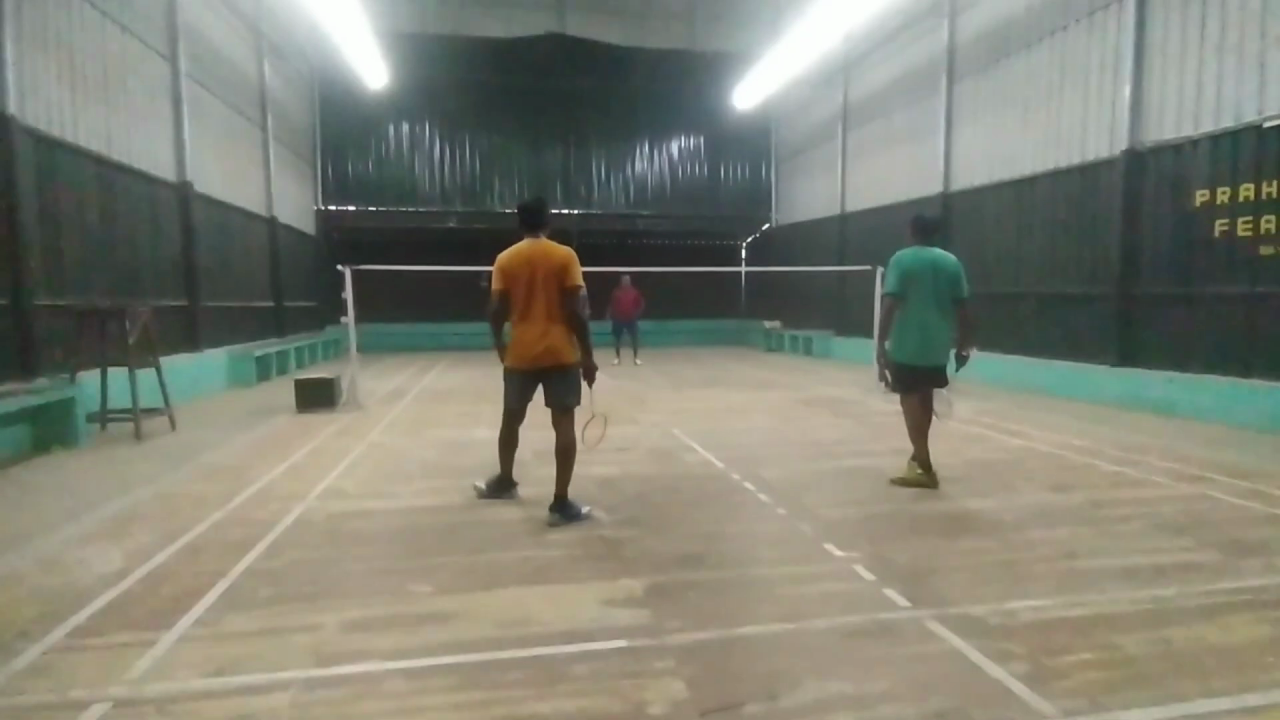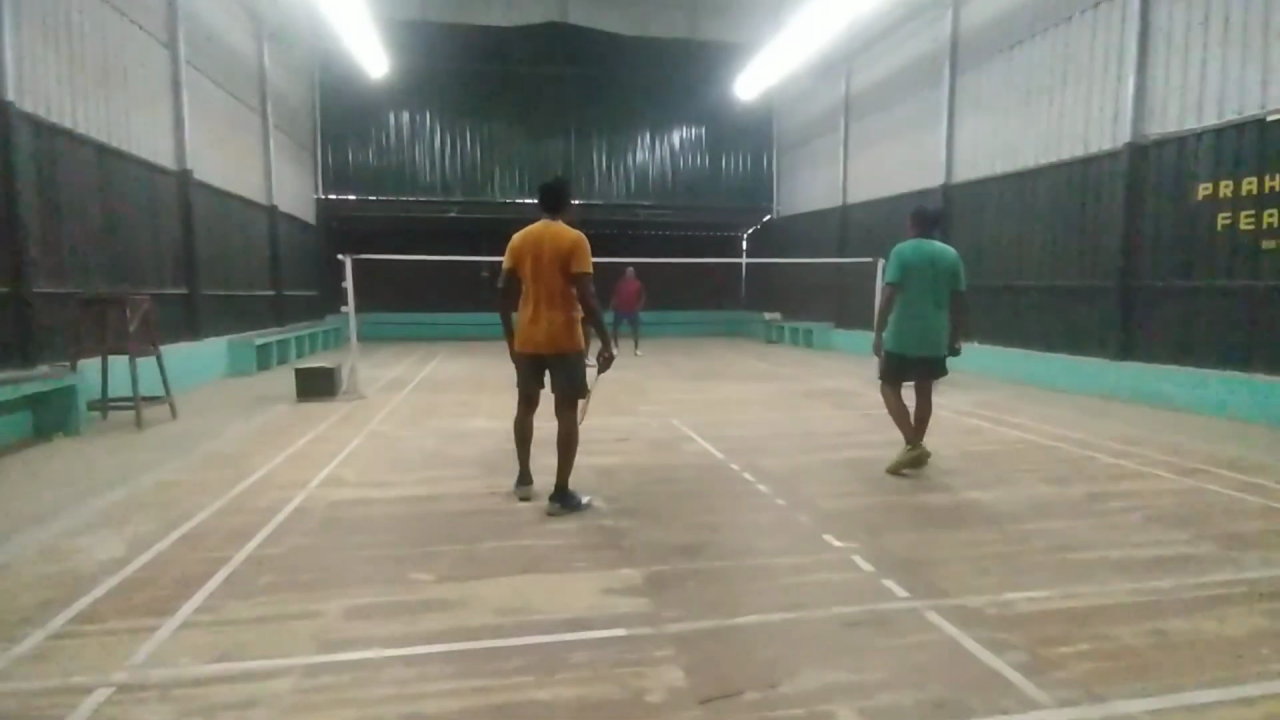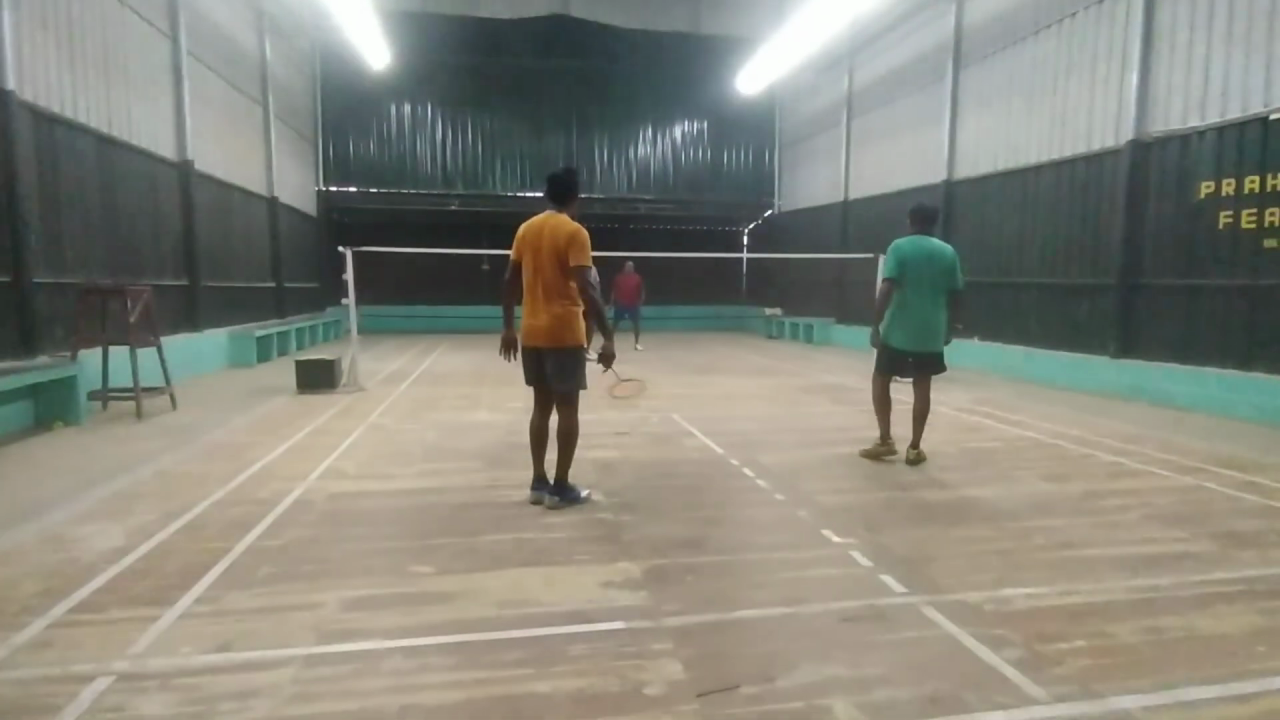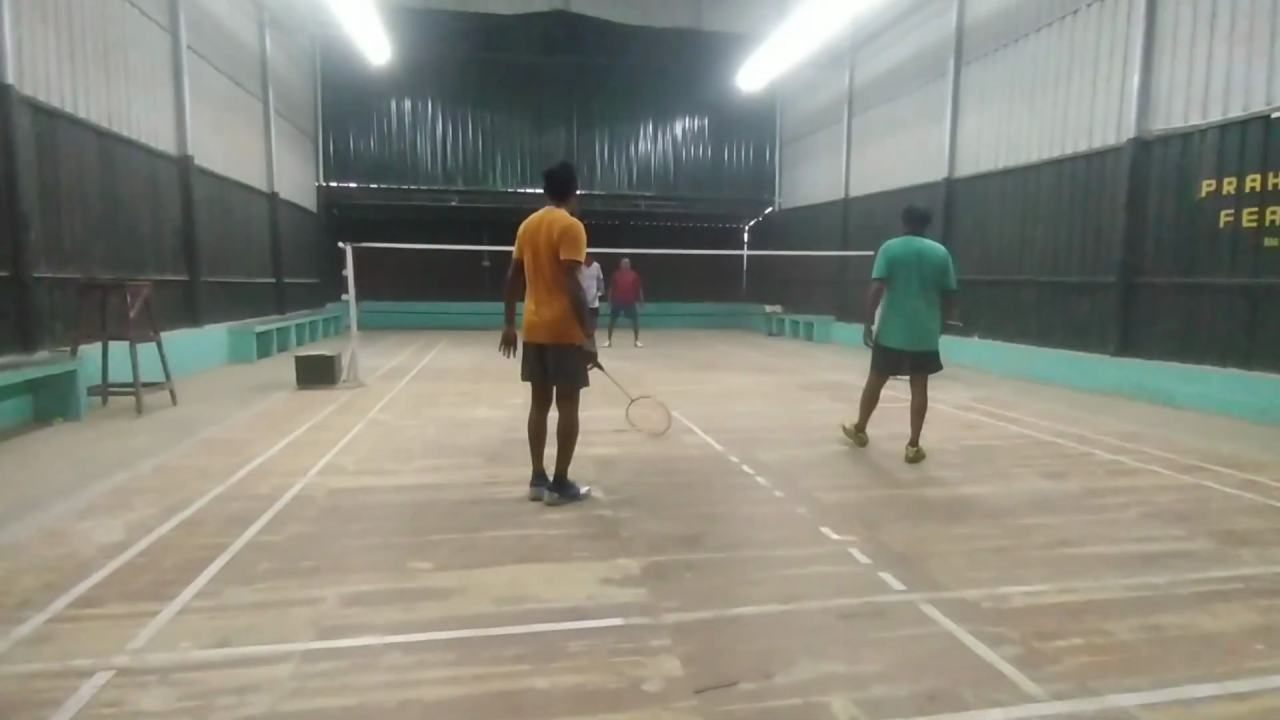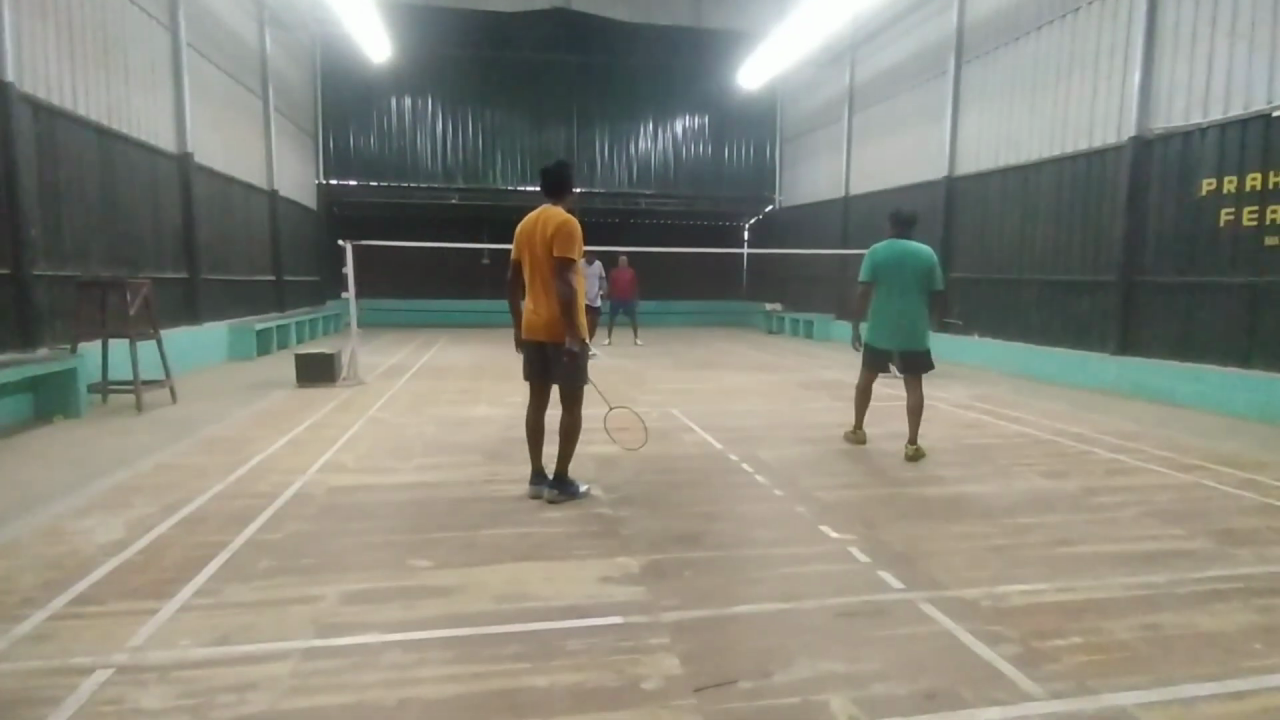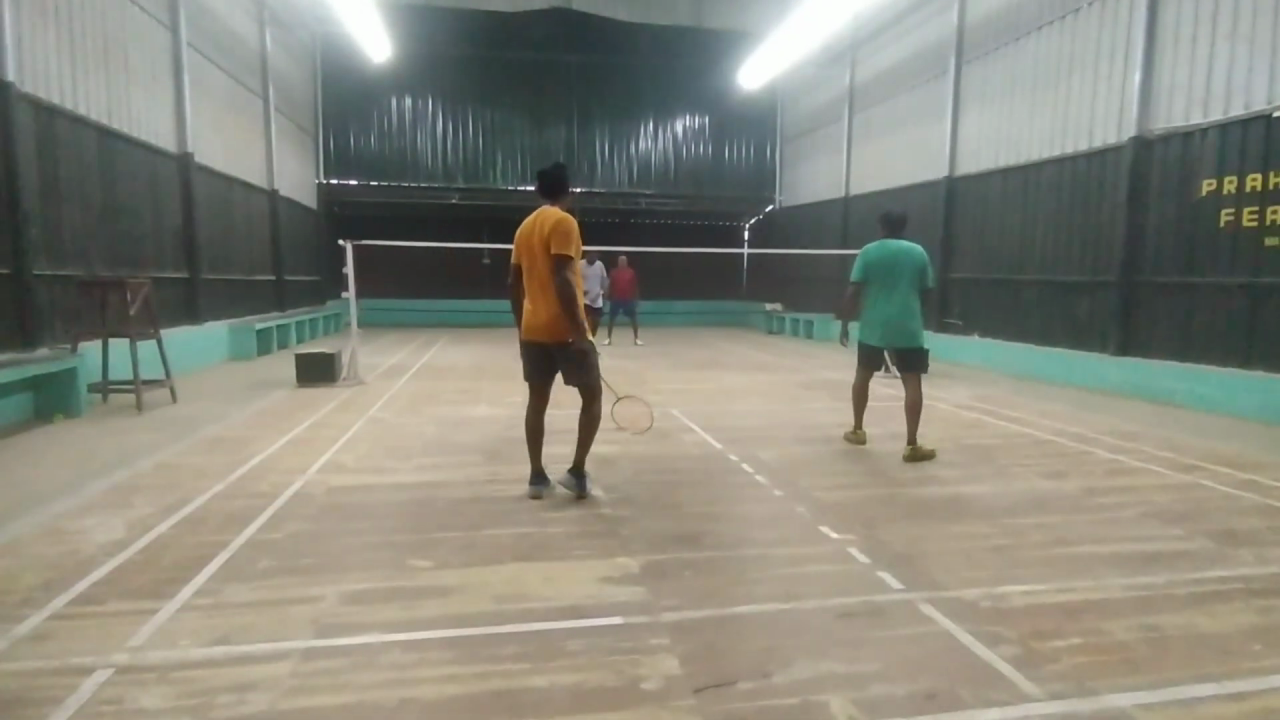
dt=0.2s
person 1, frame 1
left shoulder: (505, 260)
right shoulder: (565, 256)
left elbow: (497, 311)
right elbow: (577, 311)
left wrist: (500, 344)
right wrist: (587, 355)
left hip: (521, 354)
right hip: (560, 354)
left knee: (511, 419)
right knee: (564, 425)
left ankle: (504, 481)
right ankle: (560, 503)
person 1, frame 2
left shoulder: (519, 240)
right shoulder: (575, 240)
left elbow: (504, 292)
right elbow: (586, 297)
left wrist: (510, 334)
right wrist: (605, 342)
left hip: (527, 340)
right hip: (565, 341)
left knee: (526, 407)
right knee: (567, 414)
left ankle: (524, 478)
right ankle: (561, 494)
person 1, frame 3
left shoulder: (526, 229)
right shoulder: (574, 232)
left elbow: (510, 282)
right elbow: (586, 289)
left wrist: (508, 328)
right wrist: (607, 338)
left hip: (531, 333)
right hip: (565, 334)
left knee: (542, 407)
right knee: (567, 407)
left ankle: (539, 483)
right ankle: (560, 487)
person 1, frame 4
left shoulder: (527, 225)
right shoulder: (570, 226)
left elbow: (513, 279)
right elbow: (572, 284)
left wrist: (509, 324)
right wrist: (587, 337)
left hip: (533, 330)
right hip: (564, 331)
left knee: (539, 404)
right knee: (567, 405)
left ankle: (538, 479)
right ankle: (559, 484)
person 1, frame 5
left shoulder: (525, 225)
right shoulder: (566, 223)
left elbow: (513, 280)
right elbow: (563, 282)
left wrist: (518, 324)
right wrist: (573, 334)
left hip: (533, 329)
right hip: (561, 330)
left knee: (537, 401)
right knee: (572, 403)
left ankle: (537, 477)
right ankle: (560, 481)
person 1, frame 6
left shoulder: (524, 227)
right shoulder: (563, 222)
left elbow: (514, 285)
right elbow: (562, 280)
left wrist: (522, 327)
right wrist: (579, 330)
left hip: (533, 330)
right hip: (564, 330)
left knee: (537, 401)
right knee: (592, 396)
left ankle: (537, 477)
right ankle: (576, 471)
person 2, frame 1
left shoulder: (901, 259)
right shoulder: (951, 262)
left elbow: (889, 305)
right elbow: (962, 309)
left wrist: (881, 344)
right wrist: (963, 345)
left hip: (907, 345)
right hip: (937, 345)
left knee: (911, 404)
right knee: (924, 402)
left ankle: (925, 470)
right ankle: (918, 458)
person 2, frame 2
left shoulder: (902, 252)
right shoulder: (951, 255)
left elbow: (889, 295)
right elbow: (958, 301)
left wrist: (878, 333)
right wrist: (955, 337)
left hip: (902, 337)
right hip: (934, 338)
left knee: (890, 389)
right knee: (924, 392)
left ankle: (914, 446)
right ankle: (915, 446)
person 2, frame 3
left shoulder: (899, 247)
right shoulder: (948, 252)
left elbow: (886, 290)
right elbow: (955, 297)
left wrist: (875, 326)
right wrist: (949, 329)
left hip: (898, 331)
right hip: (932, 334)
left knee: (881, 381)
right knee: (922, 388)
left ankle: (885, 440)
right ankle: (914, 448)
person 2, frame 4
left shoulder: (890, 248)
right shoulder: (940, 253)
left elbow: (876, 289)
right elbow: (948, 296)
left wrist: (868, 324)
right wrist: (939, 323)
left hip: (891, 330)
right hip: (925, 332)
left knee: (875, 381)
right knee: (919, 386)
left ankle: (859, 430)
right ankle: (913, 446)
person 2, frame 5
left shoulder: (876, 252)
right shoulder: (927, 254)
left elbow: (863, 293)
right elbow: (937, 297)
left wrist: (855, 327)
right wrist: (928, 322)
left hip: (880, 329)
right hip: (914, 331)
left knee: (866, 378)
right knee: (914, 386)
left ankle: (857, 430)
right ankle: (913, 444)
person 2, frame 6
left shoulder: (868, 252)
right shoulder: (918, 252)
left elbow: (853, 292)
right elbow: (925, 292)
left wrist: (844, 324)
left hip: (873, 327)
right hip: (907, 328)
left knee: (863, 376)
right knee: (912, 383)
left ankle: (857, 430)
right ankle: (912, 445)
